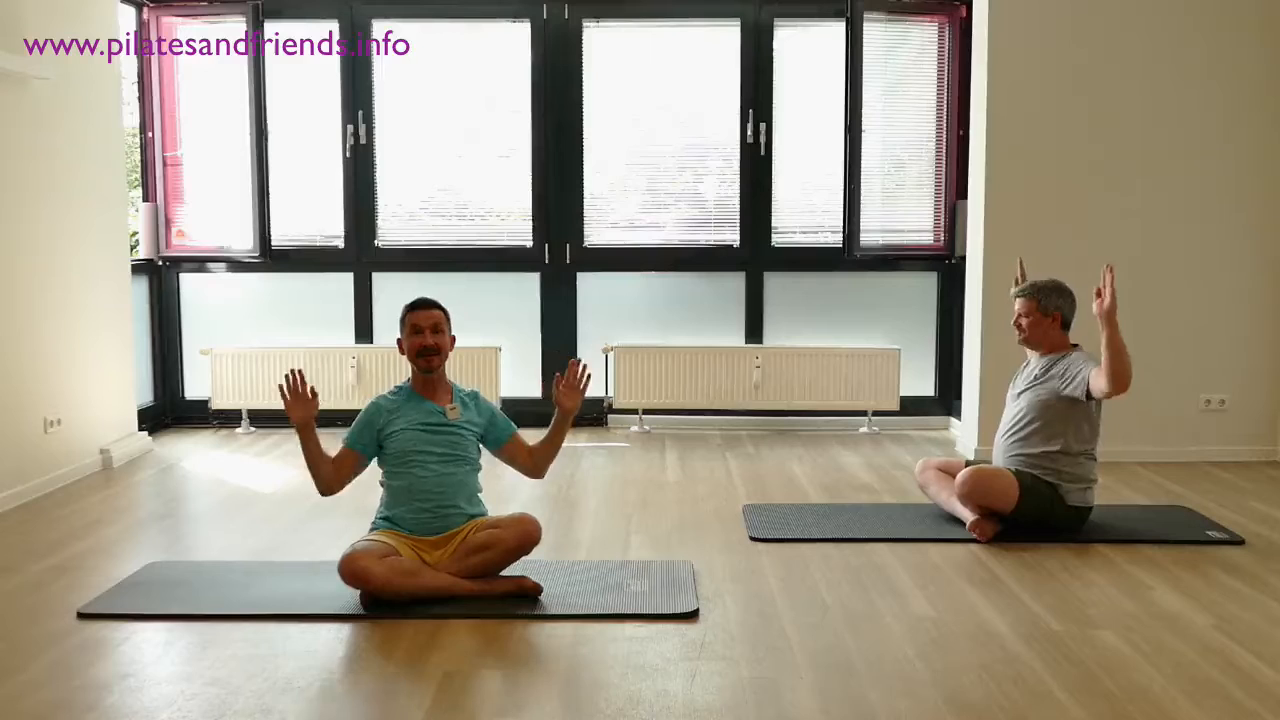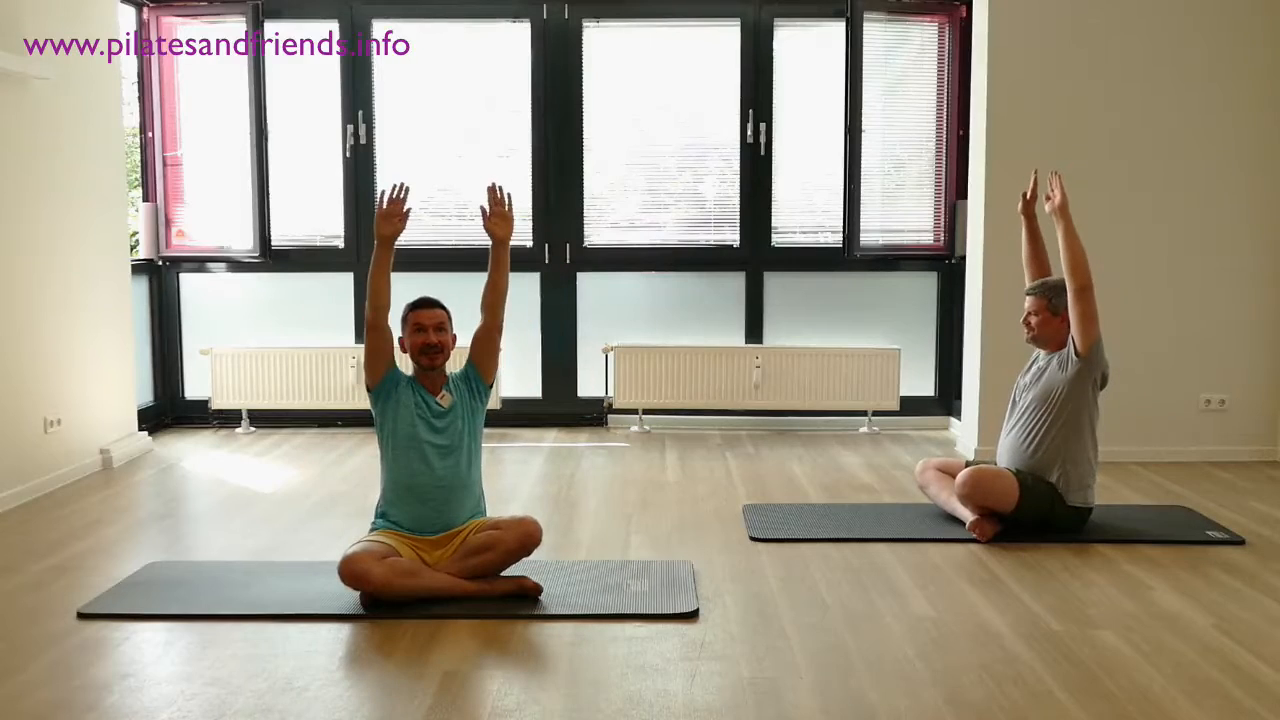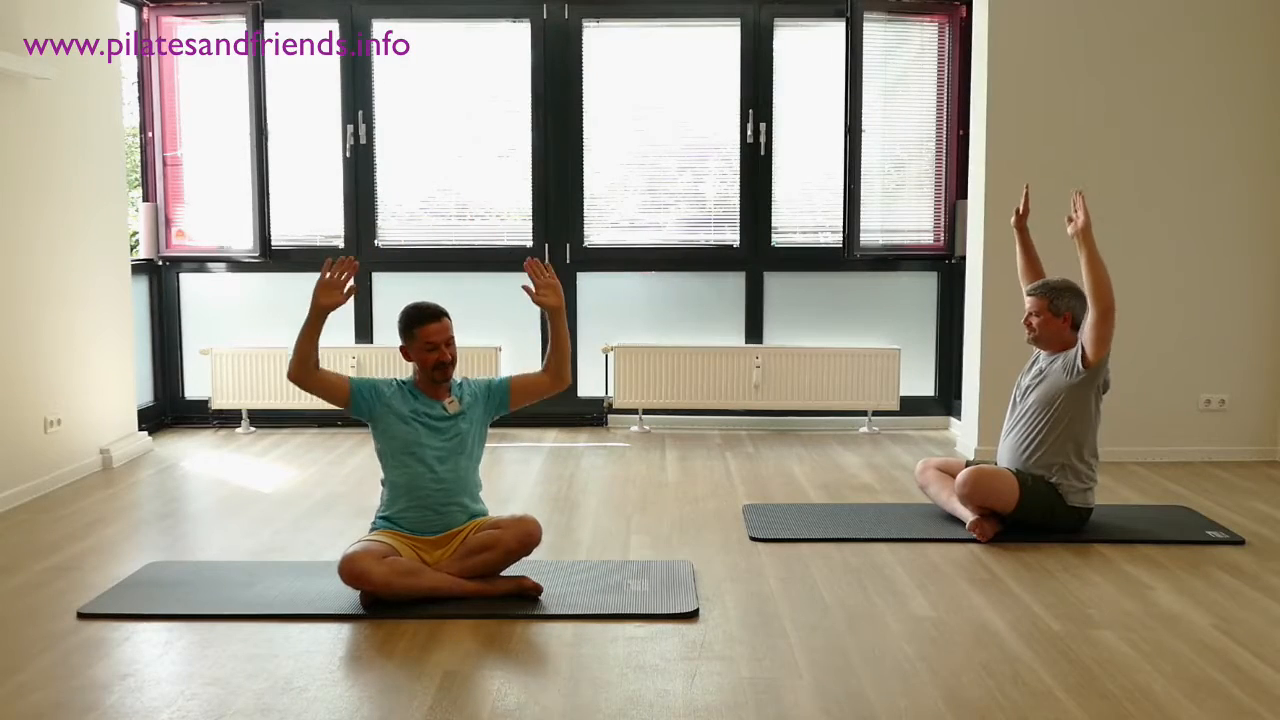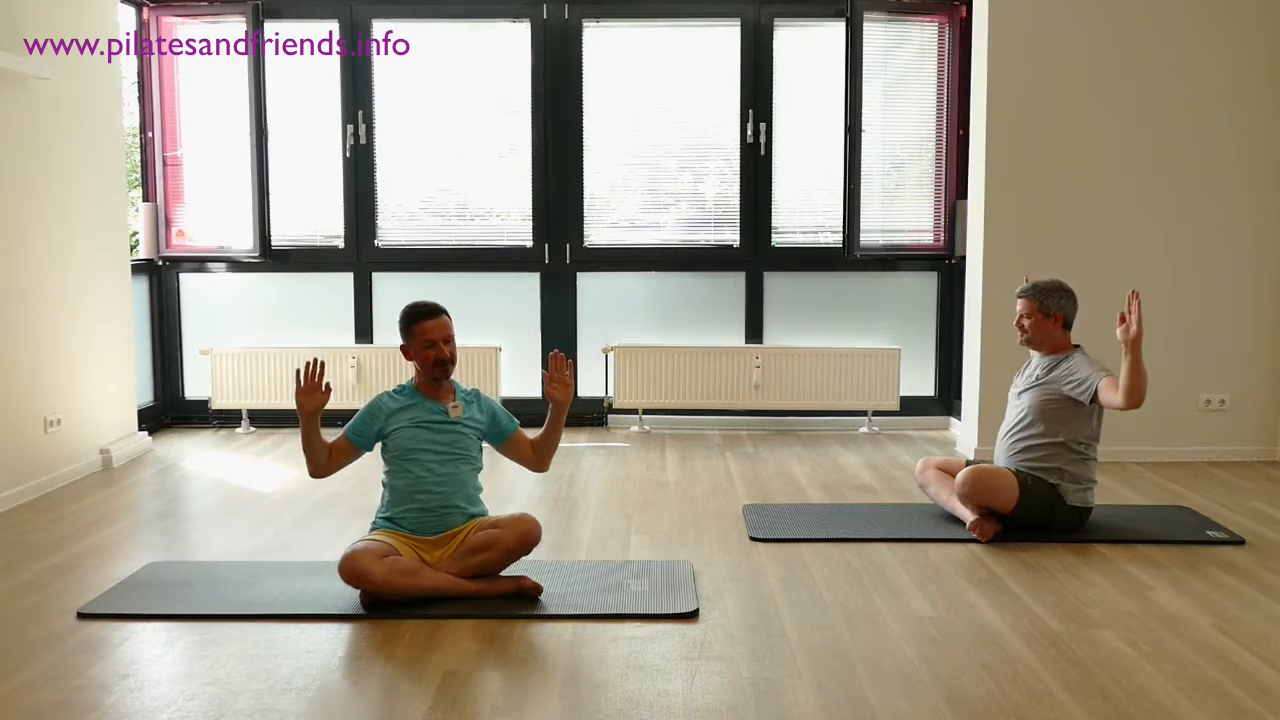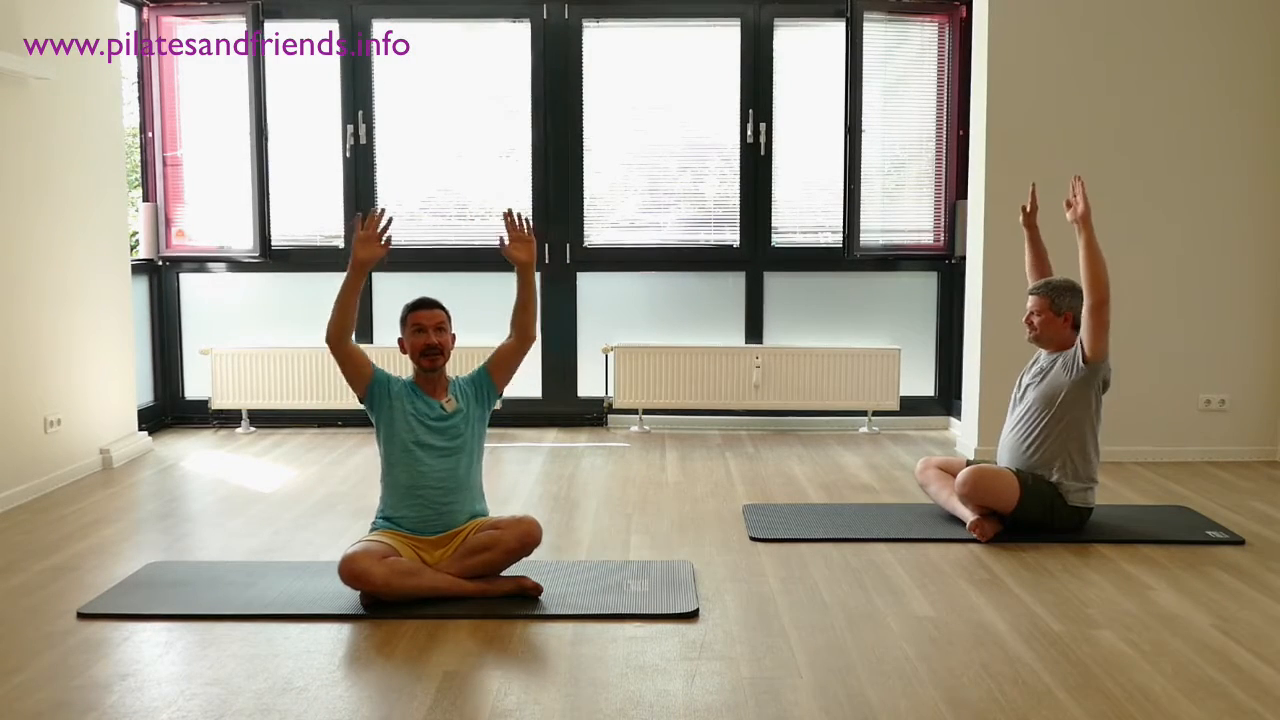
dt=1s
person 1, frame 1
left shoulder: (477, 407)
right shoulder: (382, 411)
left elbow: (535, 466)
right elbow: (329, 483)
left wrist: (564, 414)
right wrist: (305, 428)
left hip: (466, 536)
right hip: (398, 538)
left knee: (526, 529)
right knee: (354, 566)
left ankle: (405, 583)
right ankle: (491, 587)
person 1, frame 2
left shoulder: (471, 390)
right shoulder: (390, 392)
left elbow: (493, 320)
right elbow: (375, 320)
left wrist: (501, 244)
right wrist: (383, 243)
left hip: (466, 533)
right hip: (398, 537)
left knee: (527, 531)
right knee: (354, 567)
left ankle: (404, 583)
right ankle: (494, 586)
person 1, frame 3
left shoulder: (481, 396)
right shoulder: (383, 399)
left elbow: (556, 378)
right elbow: (303, 375)
left wrist: (555, 313)
right wrist: (320, 311)
left hip: (466, 533)
right hip: (398, 538)
left knee: (527, 531)
right knee: (354, 567)
left ankle: (402, 584)
right ankle: (491, 586)
person 1, frame 4
left shoulder: (480, 406)
right shoulder: (385, 408)
left elbow: (538, 460)
right elbow: (321, 466)
left wrist: (559, 407)
right wrist: (309, 416)
left hip: (467, 534)
right hip: (399, 537)
left knee: (526, 529)
right knee: (355, 566)
left ankle: (400, 583)
right ankle: (491, 586)
person 1, frame 5
left shoulder: (476, 392)
right shoulder: (387, 395)
left elbow: (524, 336)
right elbow: (337, 340)
left wrist: (525, 269)
right wrist: (358, 268)
left hip: (467, 534)
right hip: (399, 536)
left knee: (527, 531)
right knee: (354, 567)
left ankle: (403, 581)
right ankle: (491, 585)
person 2, frame 1
left shoulder: (1074, 367)
right shoulder: (1036, 359)
left elbow: (1115, 384)
left wrist: (1107, 320)
right wrist: (1019, 293)
right hip: (1015, 479)
left knee: (970, 482)
right knee: (927, 469)
left ankle: (985, 517)
right ankle: (978, 517)
person 2, frame 2
left shoulder: (1081, 361)
right shoulder: (1044, 352)
left elbow: (1080, 288)
right elbow: (1038, 280)
left wrist: (1062, 217)
right wrist: (1028, 218)
left hip: (1059, 501)
right hip: (1017, 480)
left knee: (970, 481)
right knee: (927, 469)
left ankle: (989, 514)
right ankle: (980, 515)
person 2, frame 3
left shoulder: (1082, 365)
right shoulder: (1044, 352)
left elbow: (1103, 310)
right elbow: (1036, 287)
left wrist: (1083, 239)
right wrist: (1021, 231)
left hip: (1059, 501)
right hip: (1016, 479)
left knee: (969, 481)
right knee: (927, 468)
left ankle: (988, 514)
right ankle: (977, 515)
person 2, frame 4
left shoulder: (1079, 370)
right shoulder: (1039, 357)
left elbow: (1129, 399)
left wrist: (1131, 346)
left hip: (1058, 500)
right hip: (1014, 479)
left knee: (971, 481)
right knee: (927, 468)
left ankle: (985, 518)
right ankle: (977, 516)
person 2, frame 5
left shoulder: (1083, 364)
right shoulder: (1046, 353)
left elbow: (1098, 301)
right elbow: (1043, 286)
left wrist: (1083, 226)
right wrist: (1030, 229)
left hip: (1058, 501)
right hip: (1016, 480)
left knee: (970, 482)
right knee: (928, 468)
left ankle: (990, 515)
right ankle: (981, 515)
